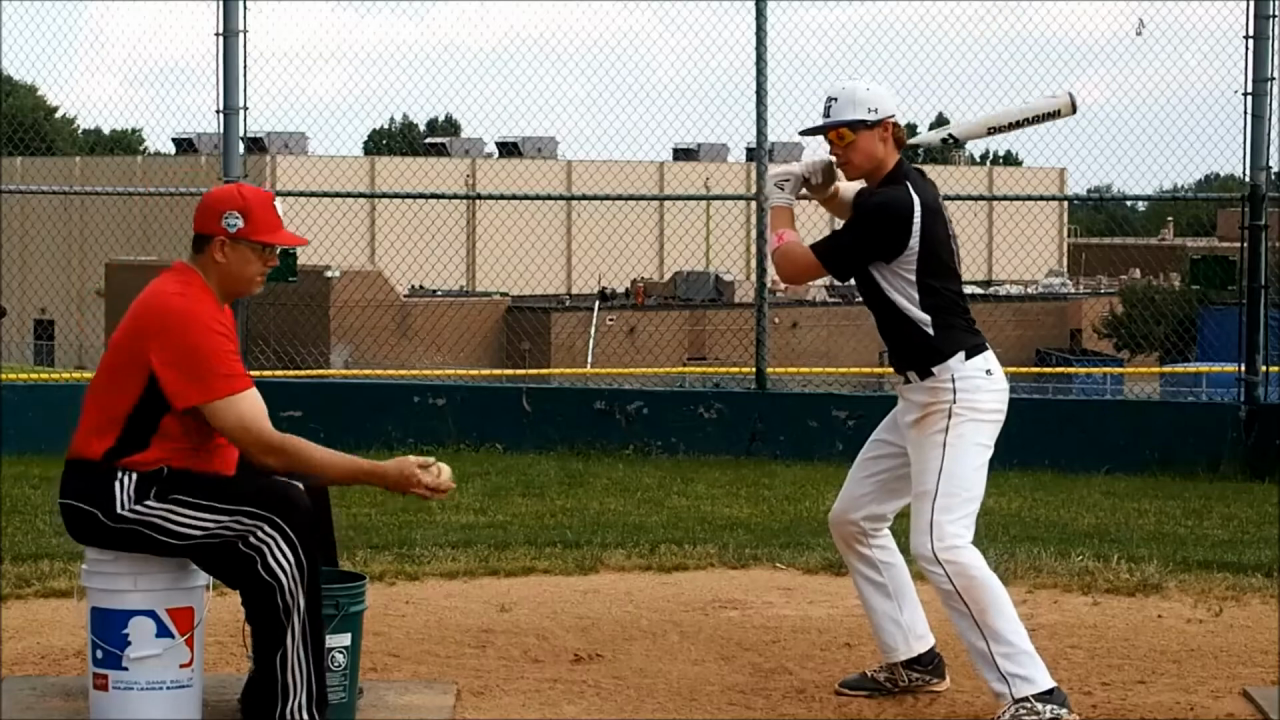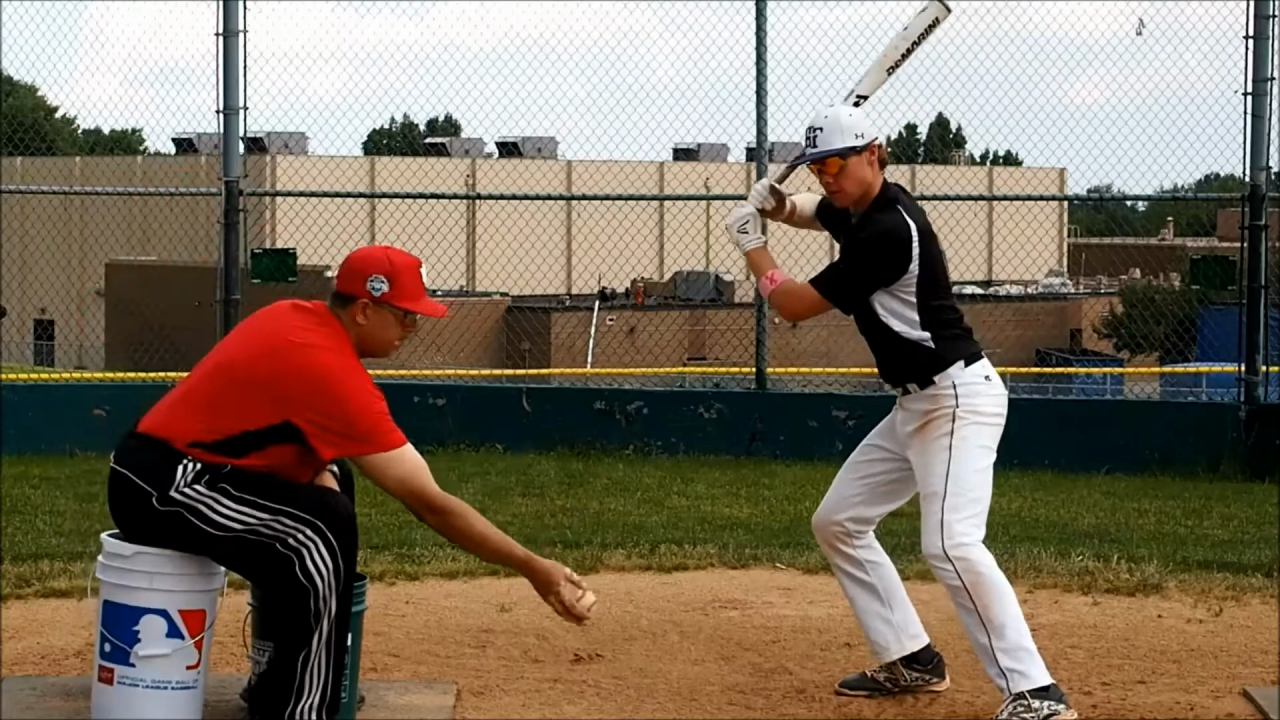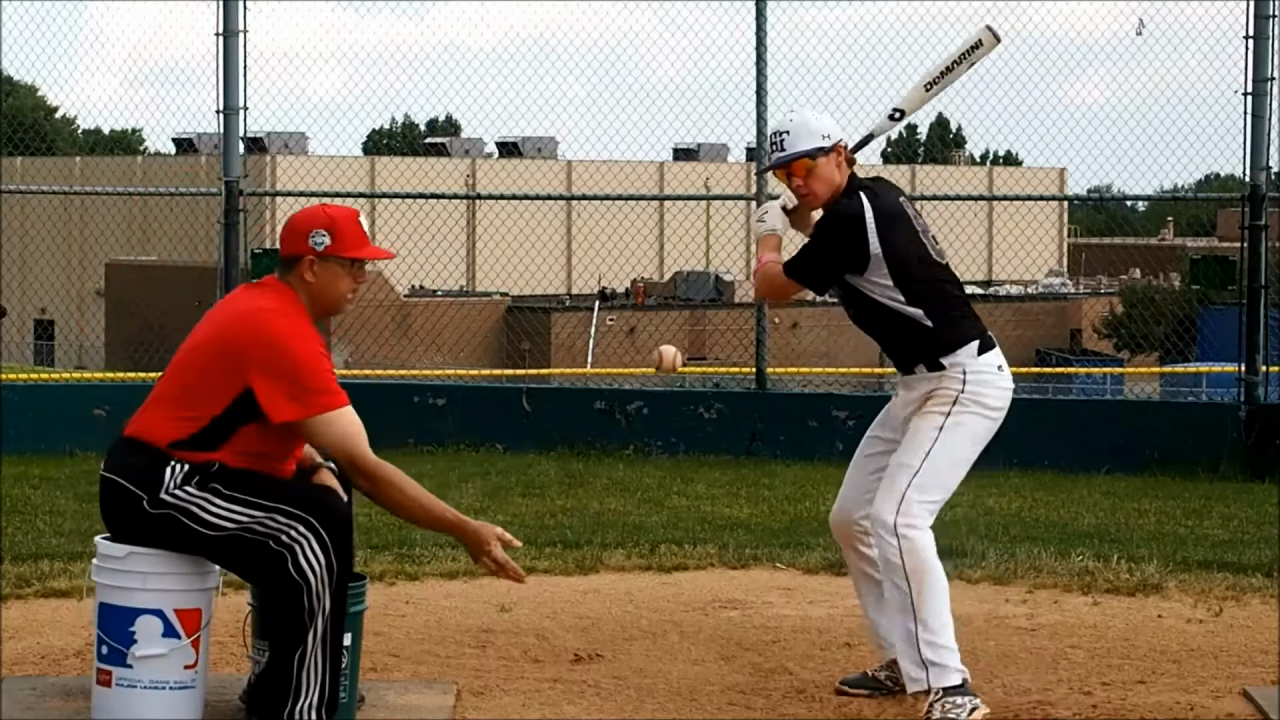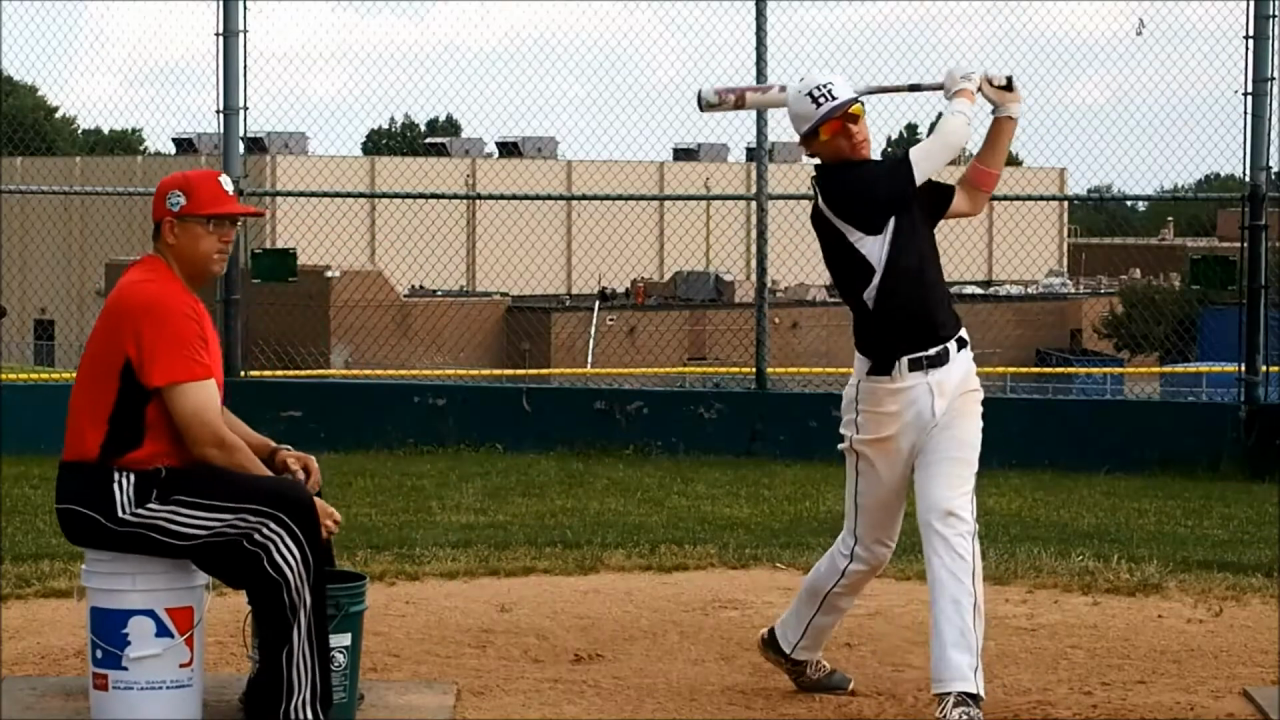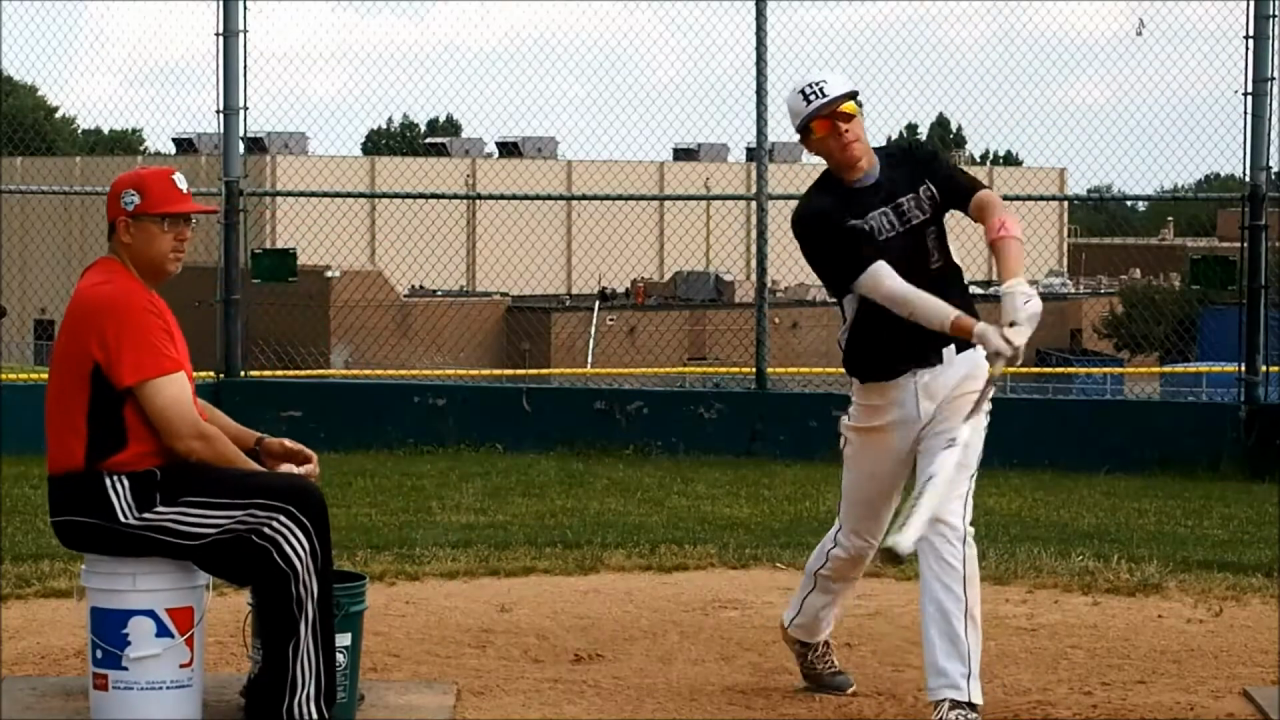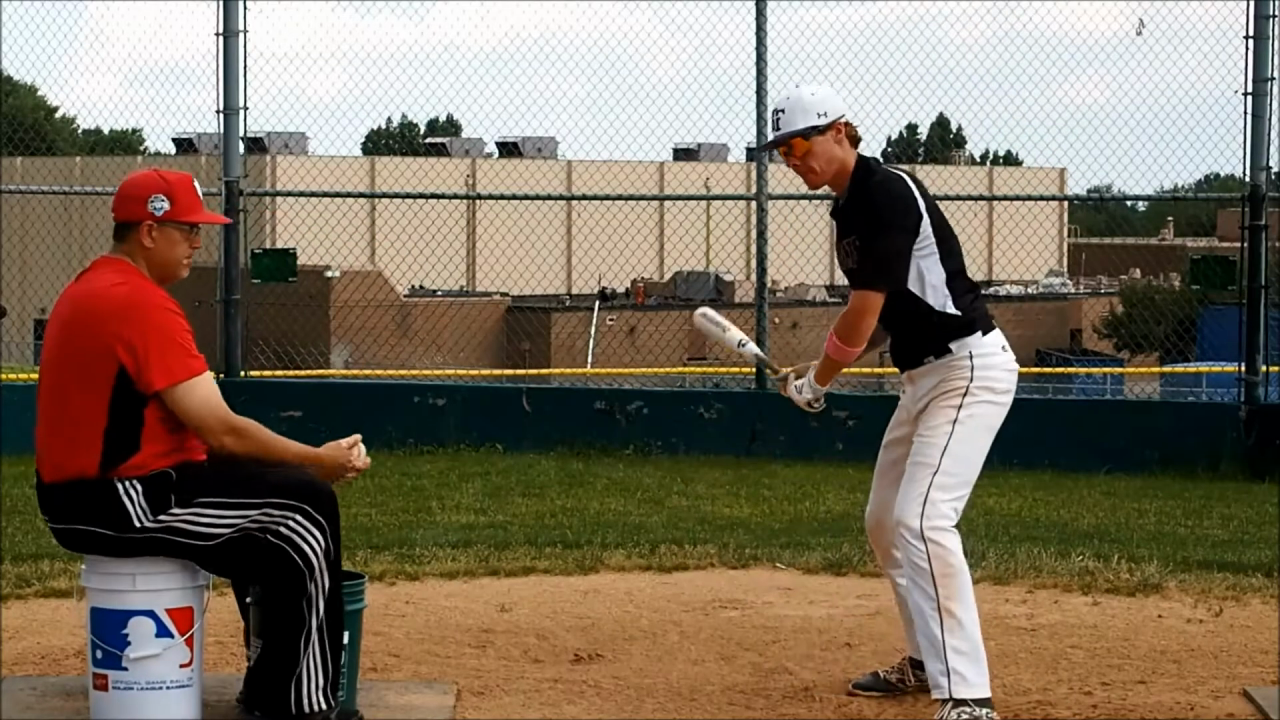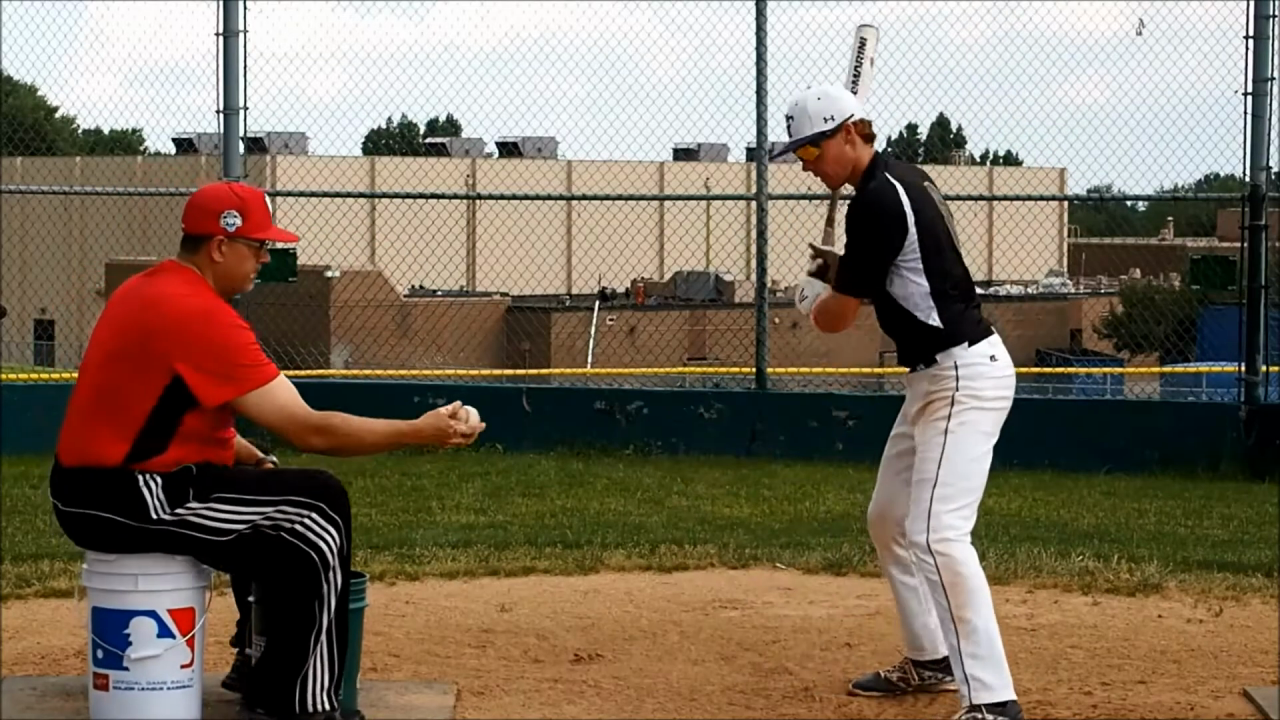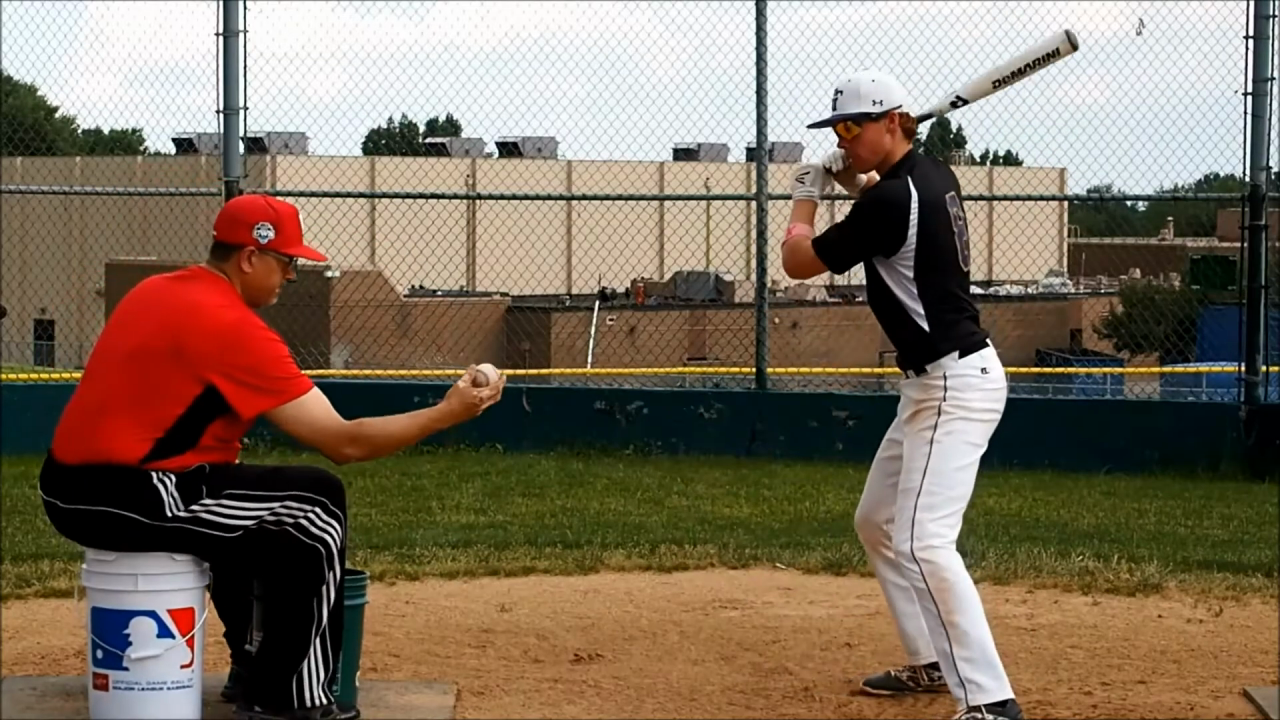
dt=0.5s
person 1, frame 1
left shoulder: (897, 206)
right shoulder: (896, 189)
left elbow: (792, 268)
right elbow: (853, 206)
left wrist: (779, 202)
right wrist: (820, 185)
left hip: (956, 390)
right hip: (925, 391)
left knee: (939, 543)
right knee: (852, 518)
right ankle: (914, 659)
person 1, frame 2
left shoulder: (889, 230)
right shoulder: (866, 206)
left elbow: (795, 305)
right elbow: (812, 210)
left wrist: (751, 243)
right wrist: (776, 205)
left hip: (958, 396)
right hip: (917, 403)
left knee: (950, 543)
right knee: (837, 521)
right ankle: (912, 659)
person 1, frame 3
left shoulder: (850, 217)
right shoulder: (872, 195)
left elbow: (771, 288)
left wrist: (768, 232)
right wrist: (799, 215)
left hip: (964, 380)
right hip: (924, 385)
left knee: (898, 519)
right knee: (851, 518)
right ankle: (906, 659)
person 1, frame 4
left shoulder: (889, 177)
right shoulder: (838, 184)
left elbow: (969, 198)
right elbow: (944, 145)
left wrist: (1008, 113)
right wrist: (962, 93)
left hip: (953, 374)
right hip: (886, 389)
left knee: (950, 522)
right knee: (866, 548)
right ankle: (791, 644)
person 1, frame 5
left shoulder: (914, 159)
right shoulder: (817, 214)
left elbow: (991, 208)
right elbow: (887, 289)
left wrist: (1015, 284)
right wrist: (972, 328)
left hip: (956, 374)
right hip: (881, 392)
left knee: (944, 523)
right knee: (855, 538)
right ankle: (806, 631)
person 1, frame 6
left shoulder: (885, 191)
right shoulder: (849, 204)
left elbow: (864, 313)
left wrist: (817, 378)
right wrist: (826, 363)
left hip: (970, 367)
right hip: (925, 375)
left knee: (922, 520)
right knee: (886, 521)
right ankle: (928, 659)
person 1, frame 7
left shoulder: (875, 200)
right shoulder: (899, 178)
left elbow: (841, 316)
left wrist: (810, 300)
right wrist: (848, 271)
left hip: (963, 375)
right hip: (941, 374)
left knee: (937, 533)
right knee: (889, 518)
right ankle: (930, 658)
person 1, frame 8
left shoulder: (894, 199)
right shoulder: (932, 175)
left elbow: (797, 263)
left wrist: (806, 196)
right wrist: (855, 182)
left hip: (954, 384)
right hip: (934, 381)
left knee: (924, 539)
right knee: (878, 521)
right ankle: (930, 661)
person 2, frame 1
left shoulder: (196, 295)
right shoulder: (189, 313)
left elbow: (239, 421)
right elbow: (265, 446)
right wrist: (383, 472)
left hip: (156, 476)
right hip: (114, 496)
left knee: (295, 487)
right knee: (279, 522)
person 2, frame 2
left shoulder: (295, 316)
right shoulder: (333, 372)
right elbow: (431, 503)
left wrist: (314, 469)
right wrist: (535, 568)
left hip: (174, 470)
right hip: (160, 489)
left knee: (326, 485)
right knee: (324, 528)
person 2, frame 3
left shoulder: (260, 299)
right shoulder: (286, 332)
right elbow: (363, 467)
left wrist: (315, 466)
right wrist: (466, 531)
left hip: (174, 473)
right hip: (153, 487)
left knee: (322, 487)
right knee: (316, 526)
person 2, frame 4
left shoulder: (171, 292)
right shoulder: (162, 302)
left elbow: (203, 411)
right elbow: (209, 443)
left wrist: (274, 453)
right wrist: (295, 501)
left hip: (139, 478)
right hip: (110, 496)
left knee: (295, 491)
right knee: (288, 517)
person 2, frame 5
left shoulder: (130, 293)
right shoulder: (123, 301)
left elbow: (185, 406)
right elbow: (188, 437)
left wrist: (260, 445)
right wrist: (270, 482)
left hip: (120, 485)
right hip: (106, 499)
left knee: (290, 493)
right knee: (295, 508)
person 2, frame 6
left shoulder: (89, 289)
right shoulder: (142, 304)
right elbow: (221, 430)
left wrist: (249, 449)
right wrist: (318, 459)
left hip: (78, 491)
right hip: (113, 504)
left knee: (259, 486)
right knee: (307, 504)
person 2, frame 7
left shoulder: (144, 289)
right shoulder: (203, 315)
right elbow: (309, 431)
left wrist: (257, 461)
right wrist: (418, 431)
left hip: (95, 488)
right hip: (125, 500)
left knee: (285, 501)
right knee: (317, 509)
left ankle: (268, 676)
person 2, frame 8
left shoulder: (155, 290)
right shoulder: (235, 328)
right elbow: (343, 442)
left wrist: (231, 467)
right wrist: (447, 412)
left hip: (73, 488)
right hip: (121, 500)
left knee: (263, 503)
right knee: (315, 511)
left ankle: (256, 672)
